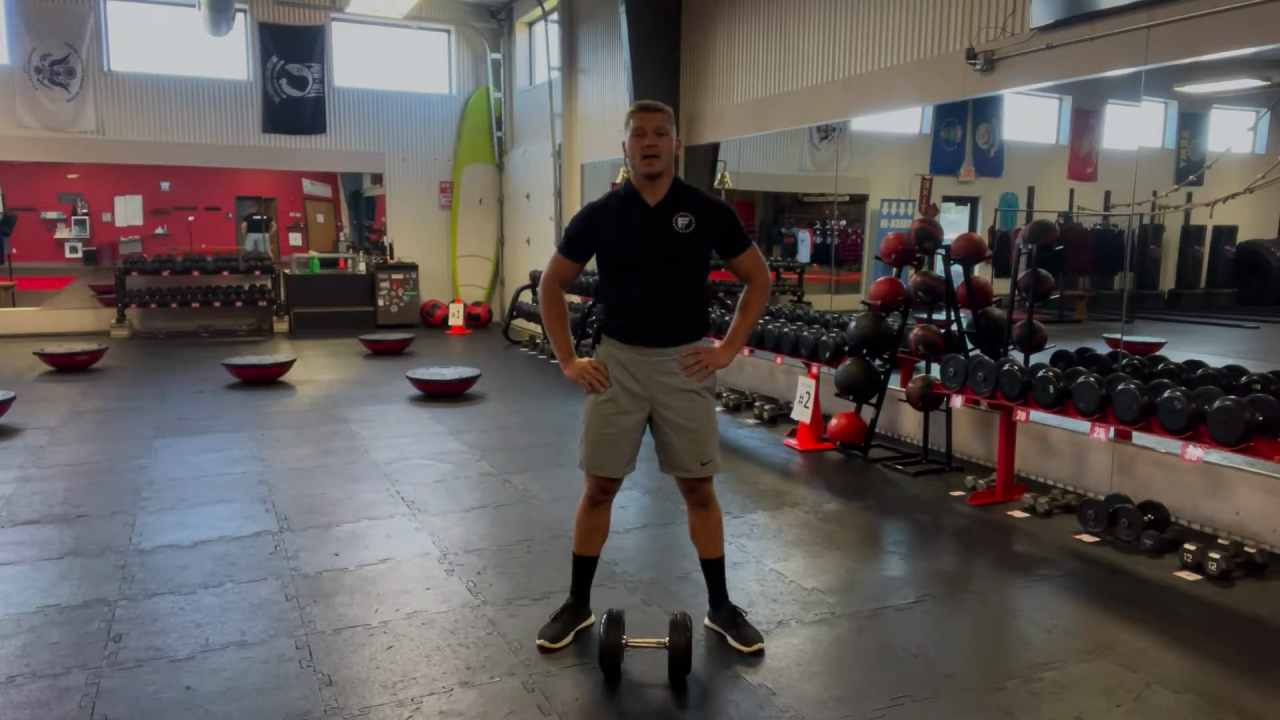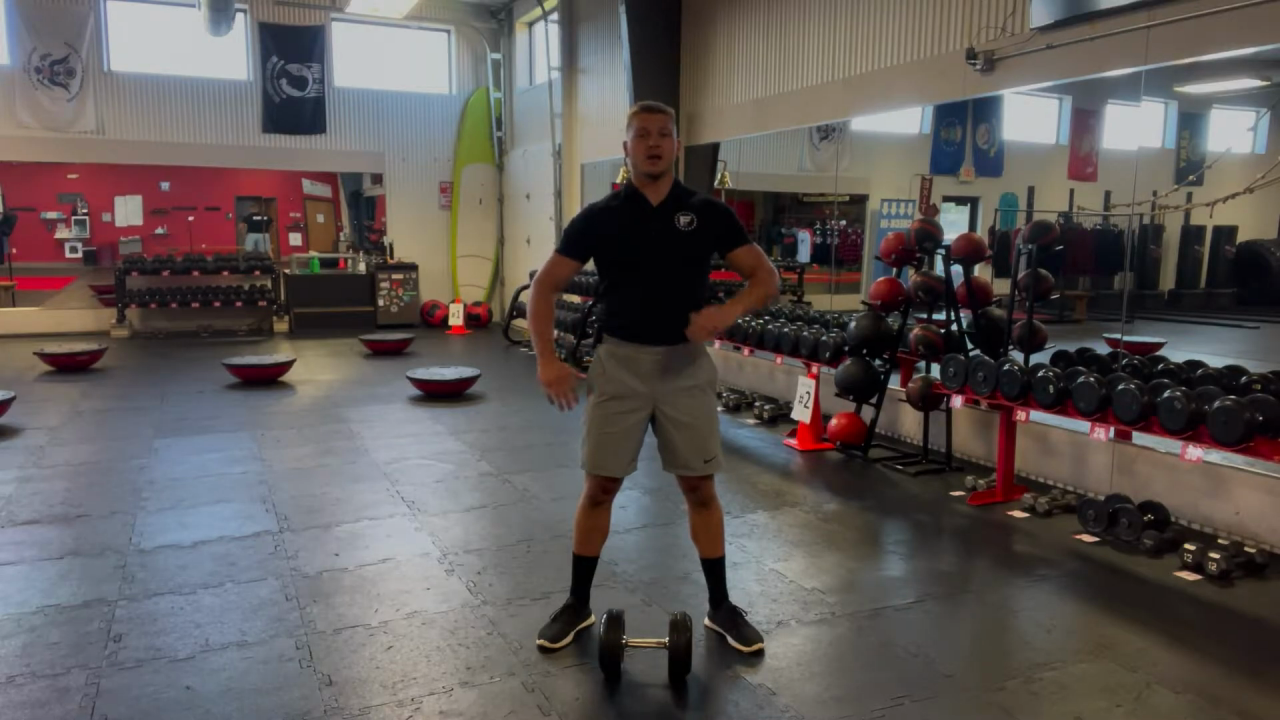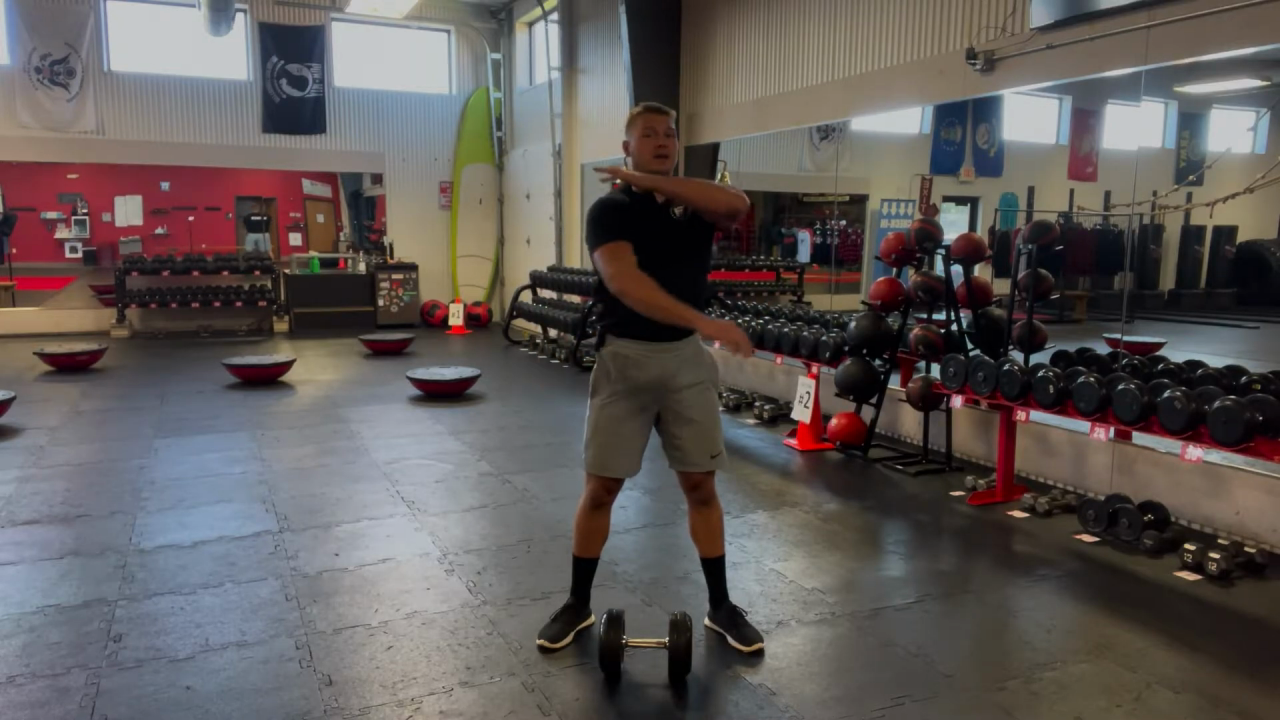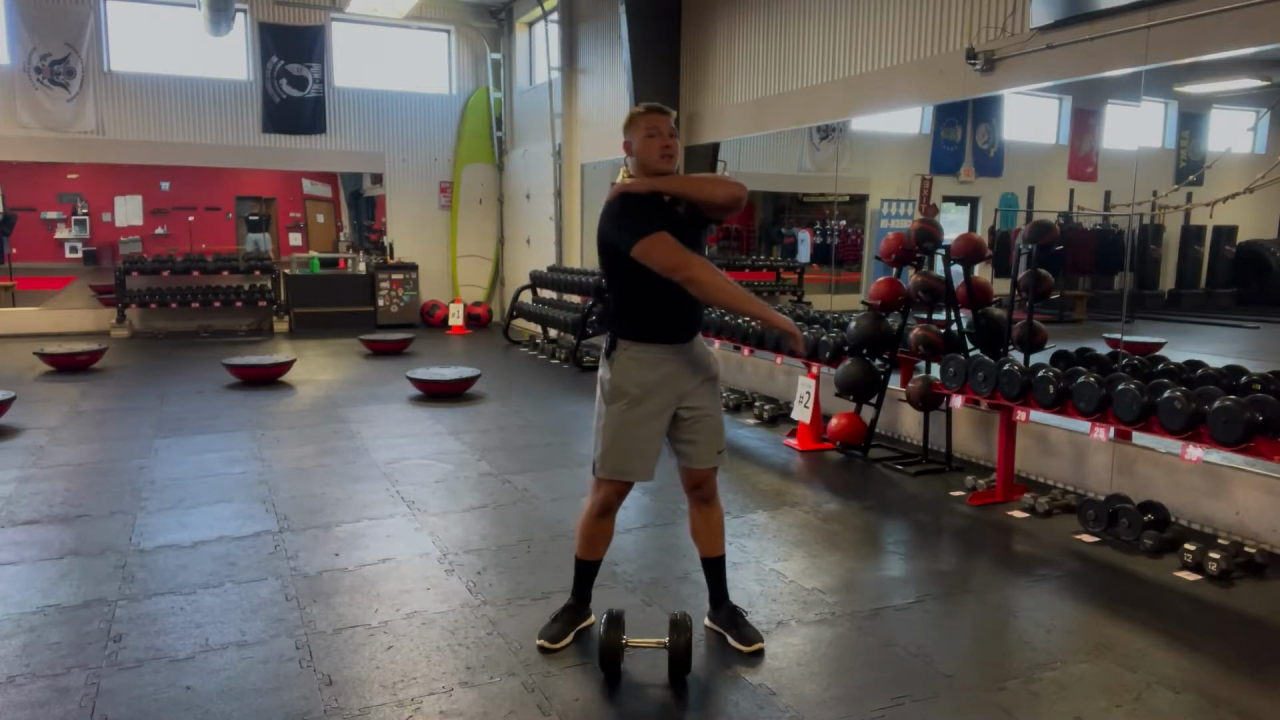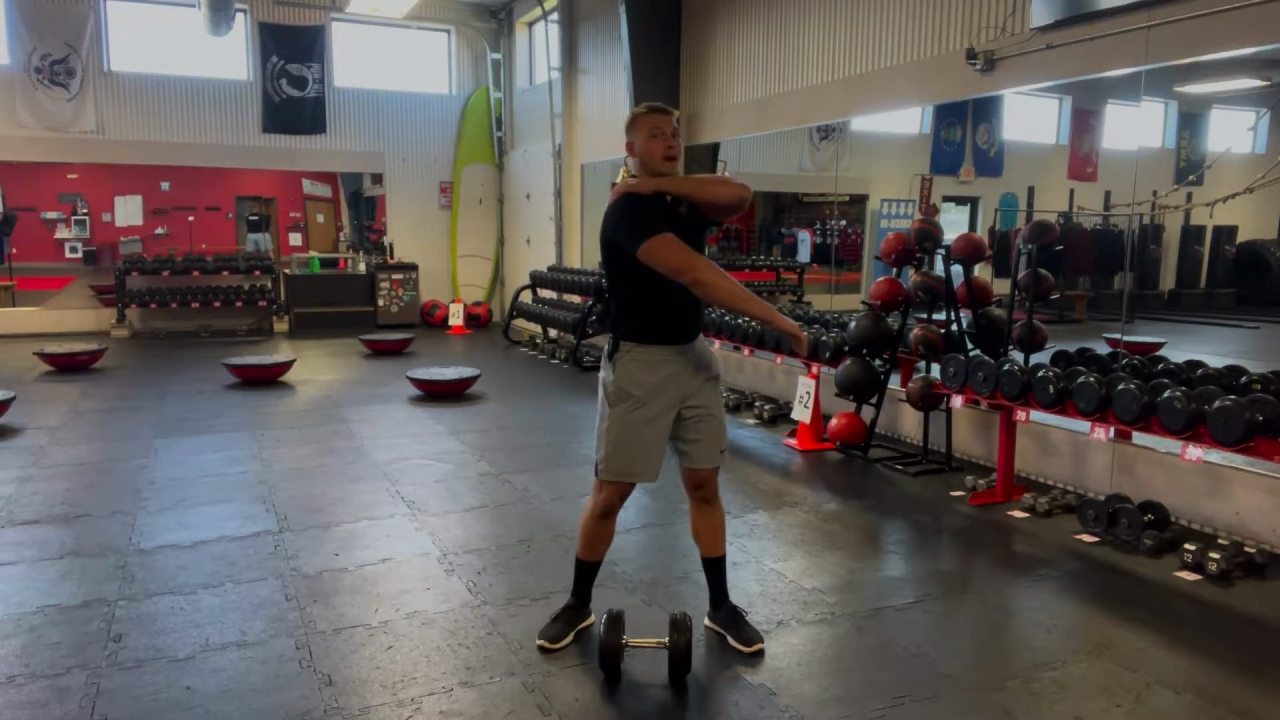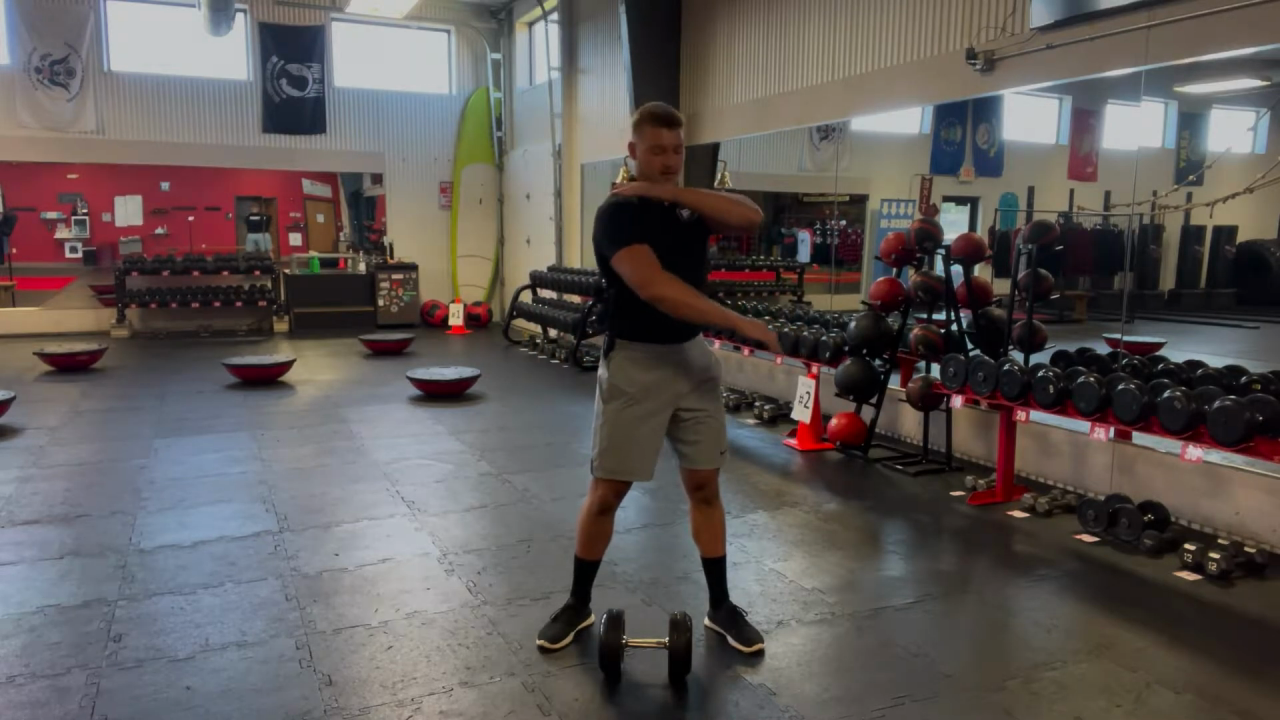
dt=0.4s
person 1, frame 1
left shoulder: (709, 212)
right shoulder: (599, 216)
left elbow: (759, 280)
right elbow: (552, 284)
left wrist: (728, 348)
right wrist: (568, 359)
left hip: (684, 365)
right hip: (618, 364)
left knee: (699, 489)
right knee: (599, 487)
left ankle: (720, 607)
right ankle: (577, 604)
person 1, frame 2
left shoulder: (708, 213)
right shoulder: (599, 217)
left elbow: (767, 277)
right elbow: (545, 286)
left wrist: (729, 310)
right wrist: (546, 359)
left hip: (685, 365)
right hip: (618, 363)
left knee: (700, 487)
right knee: (599, 487)
left ankle: (720, 606)
right ankle: (577, 604)
person 1, frame 3
left shoulder: (696, 206)
right shoulder: (609, 210)
left elbow: (736, 203)
right elbow: (624, 281)
left wrist: (651, 181)
right wrist: (703, 321)
left hip: (687, 359)
right hip: (625, 359)
left knee: (701, 486)
right knee: (601, 488)
left ankle: (720, 605)
right ankle: (578, 604)
person 1, frame 4
left shoulder: (686, 200)
right shoulder: (626, 209)
left elbow: (735, 195)
right elbow: (687, 271)
left wrist: (658, 183)
right wrist: (770, 316)
left hip: (692, 356)
right hip: (636, 362)
left knee: (703, 485)
right knee: (608, 492)
left ankle: (721, 605)
right ankle: (579, 604)
person 1, frame 5
left shoulder: (685, 200)
right shoulder: (630, 211)
left elbow: (739, 196)
right elbow: (694, 273)
left wrist: (662, 184)
right wrist: (776, 318)
left hip: (693, 358)
right hip: (639, 364)
left knee: (704, 485)
right knee: (610, 493)
left ankle: (720, 606)
right ankle: (578, 604)
person 1, frame 6
left shoulder: (693, 205)
right shoulder: (619, 213)
left elbow: (748, 215)
right elbow: (652, 286)
left wrist: (678, 194)
right wrist: (739, 322)
left hip: (694, 358)
right hip: (635, 363)
left knee: (705, 486)
right knee: (607, 491)
left ankle: (720, 606)
right ankle: (578, 604)
